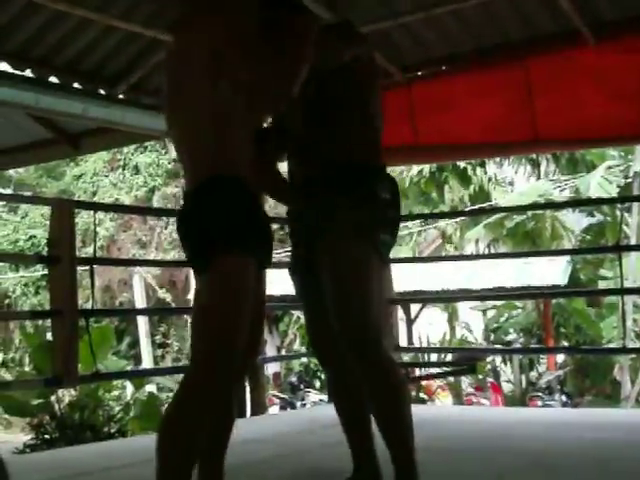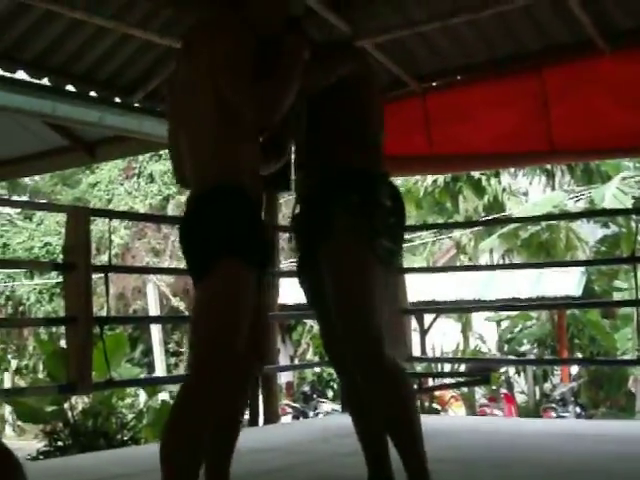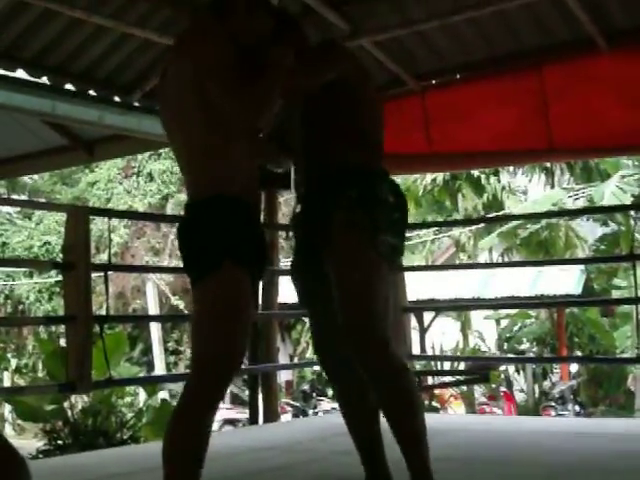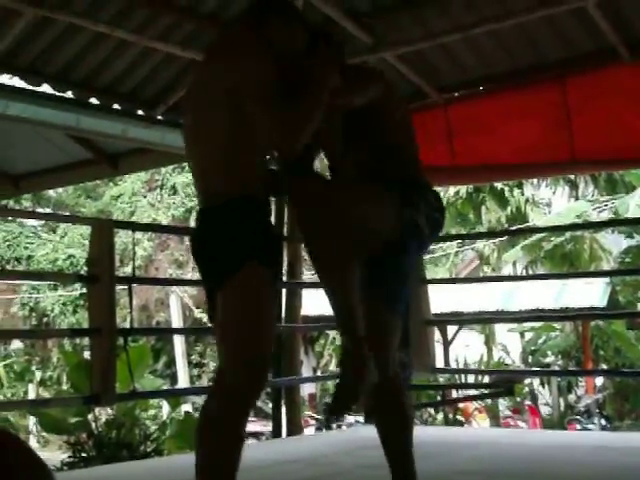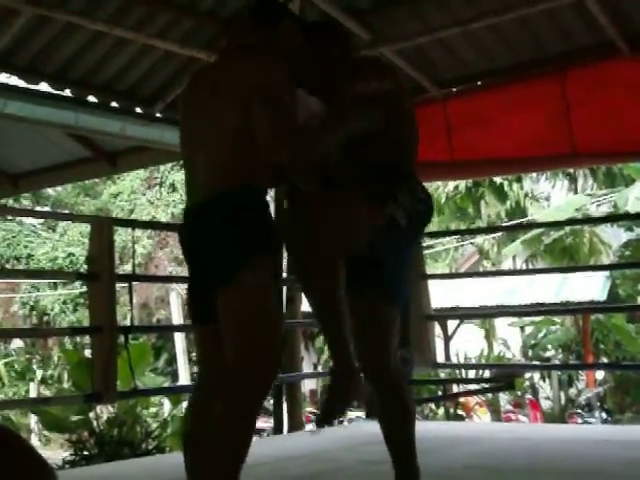
dt=0.3s
person 1, frame 1
left shoulder: (192, 55)
right elbow: (278, 87)
left hip: (231, 213)
right hip: (223, 210)
left knee: (237, 359)
right knee: (214, 368)
person 1, frame 2
left shoulder: (189, 71)
right elbow: (265, 110)
right wrist: (294, 56)
left hip: (218, 219)
right hip: (224, 219)
left knee: (242, 365)
right knee: (211, 374)
person 1, frame 3
left shoulder: (175, 79)
right shoulder: (204, 39)
right elbow: (250, 117)
right wrist: (279, 62)
left hip: (220, 224)
right hip: (222, 223)
left knee: (219, 369)
right knee: (211, 373)
person 1, frame 4
left shoulder: (207, 80)
right shoulder: (245, 52)
right elbow: (286, 138)
right wrist: (321, 85)
left hip: (217, 227)
right hip: (235, 226)
left knee: (240, 371)
right knee: (246, 371)
person 1, frame 5
left shoulder: (198, 82)
right shoulder: (262, 63)
right elbow: (284, 153)
right wrist: (332, 130)
left hip: (200, 226)
right hip: (236, 219)
left knee: (214, 377)
right knee: (255, 367)
person 2, frame 1
left shoulder: (345, 43)
right shoulder: (294, 83)
right elbow: (264, 149)
left hip: (356, 201)
right hip: (310, 212)
left knee: (361, 341)
right knee: (327, 344)
person 2, frame 2
left shoulder: (342, 57)
right shoulder: (310, 100)
left hip: (359, 208)
right hip: (320, 220)
left knee: (362, 347)
right knee: (342, 353)
person 2, frame 3
left shoulder: (332, 58)
right shoulder: (306, 100)
right elbow: (280, 151)
left hip: (358, 205)
right hip: (321, 217)
left knee: (366, 344)
right knee: (333, 352)
person 2, frame 4
left shoulder: (364, 80)
right shoulder: (336, 125)
left elbow: (327, 103)
left hip: (408, 207)
right hip: (371, 242)
left knee: (309, 198)
right knee: (379, 366)
left ankle: (355, 341)
person 2, frame 5
left shoulder: (375, 72)
right shoulder: (348, 113)
left elbow: (332, 89)
left hip: (390, 202)
right hip: (368, 236)
right knee: (379, 358)
